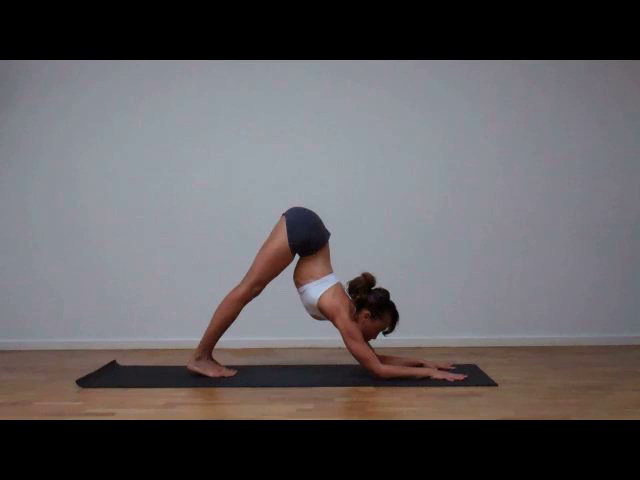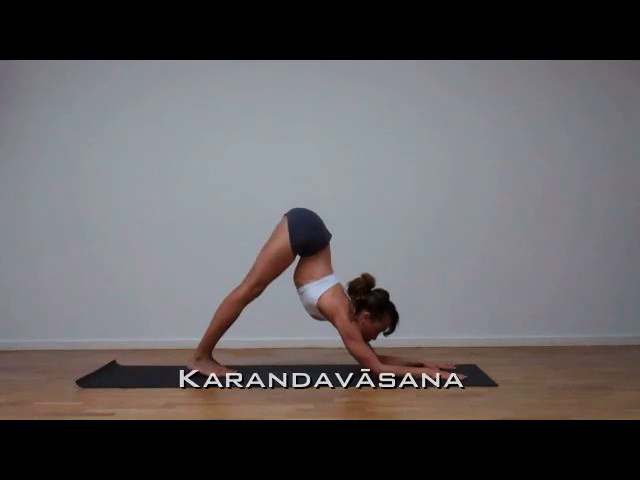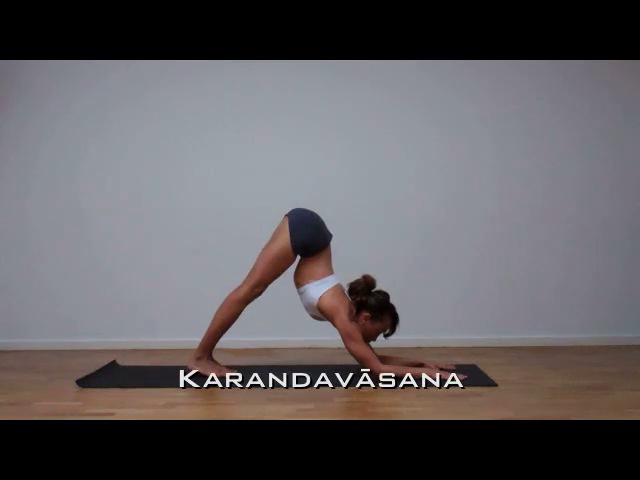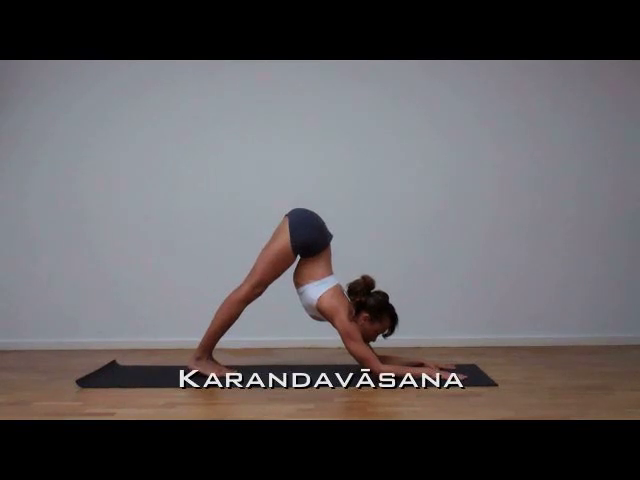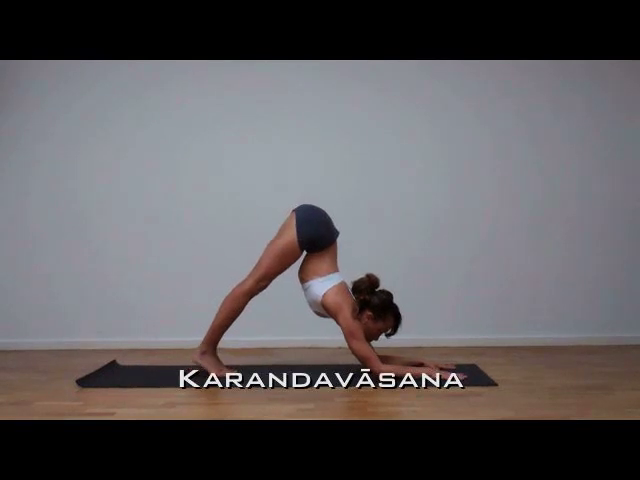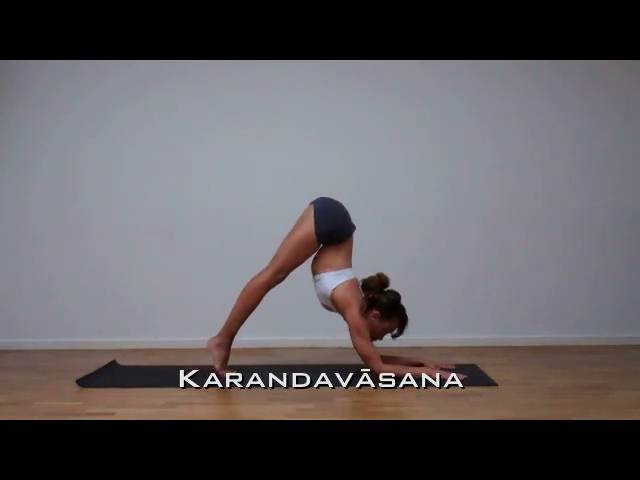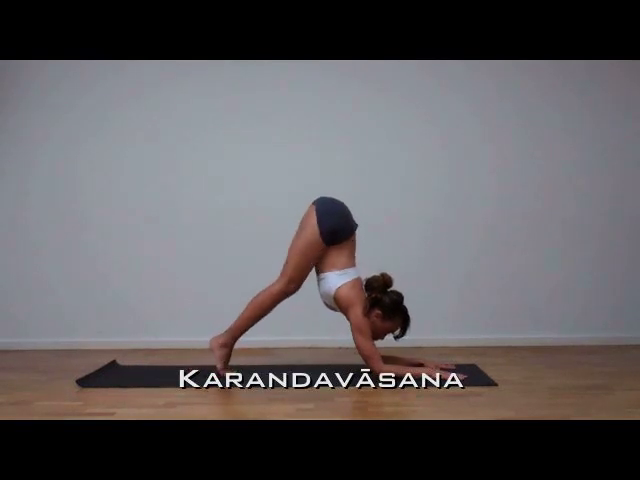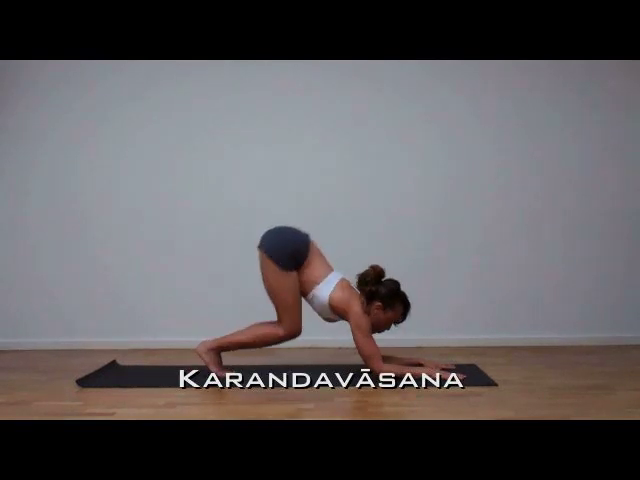
dt=0.3s
person 1, frame 1
left shoulder: (351, 311)
right shoulder: (345, 316)
left elbow: (372, 357)
right elbow: (378, 369)
left wrist: (421, 362)
right wrist: (429, 372)
left hip: (304, 226)
right hip: (299, 227)
left knee: (251, 290)
right knee: (246, 289)
right ankle: (200, 356)
person 1, frame 2
left shoulder: (351, 312)
right shoulder: (344, 317)
left elbow: (373, 358)
right elbow: (377, 369)
left wrist: (421, 362)
right wrist: (427, 373)
left hip: (305, 227)
right hip: (301, 228)
left knee: (251, 291)
right knee: (248, 289)
right ankle: (200, 356)
person 1, frame 3
left shoulder: (351, 313)
right shoulder: (345, 318)
left elbow: (373, 358)
right elbow: (377, 369)
left wrist: (421, 362)
right wrist: (427, 372)
left hip: (306, 229)
right hip: (302, 229)
left knee: (252, 291)
right knee: (249, 290)
right ankle: (200, 356)
person 1, frame 4
left shoulder: (350, 313)
right shoulder: (344, 318)
left elbow: (372, 358)
right elbow: (377, 369)
left wrist: (420, 362)
right wrist: (427, 373)
left hip: (306, 228)
right hip: (301, 228)
left knee: (252, 291)
right knee: (249, 290)
right ankle: (200, 356)
person 1, frame 5
left shoulder: (352, 310)
right shoulder: (348, 315)
left elbow: (373, 358)
right elbow: (377, 369)
left wrist: (419, 362)
right wrist: (425, 372)
left hip: (313, 225)
right hip: (309, 223)
left knee: (257, 285)
right knee: (254, 283)
right ankle: (206, 349)
person 1, frame 6
left shoulder: (359, 307)
right shoulder: (355, 312)
left elbow: (374, 356)
right elbow: (377, 367)
left wrist: (420, 362)
right wrist: (425, 371)
left hip: (329, 218)
left knee: (274, 276)
right knee: (272, 275)
right ankle: (222, 340)
person 1, frame 7
left shoulder: (362, 303)
right shoulder: (358, 309)
left elbow: (375, 356)
right elbow: (378, 367)
left wrist: (419, 362)
right wrist: (424, 371)
left knee: (287, 286)
right knee: (285, 285)
right ankle: (224, 339)
person 1, frame 8
left shoulder: (356, 302)
right shoulder: (356, 309)
left elbow: (374, 358)
right elbow: (378, 367)
left wrist: (418, 362)
right wrist: (423, 371)
left hip: (287, 244)
right hip: (282, 246)
left knee: (287, 328)
right knee: (290, 328)
right ankle: (211, 346)
